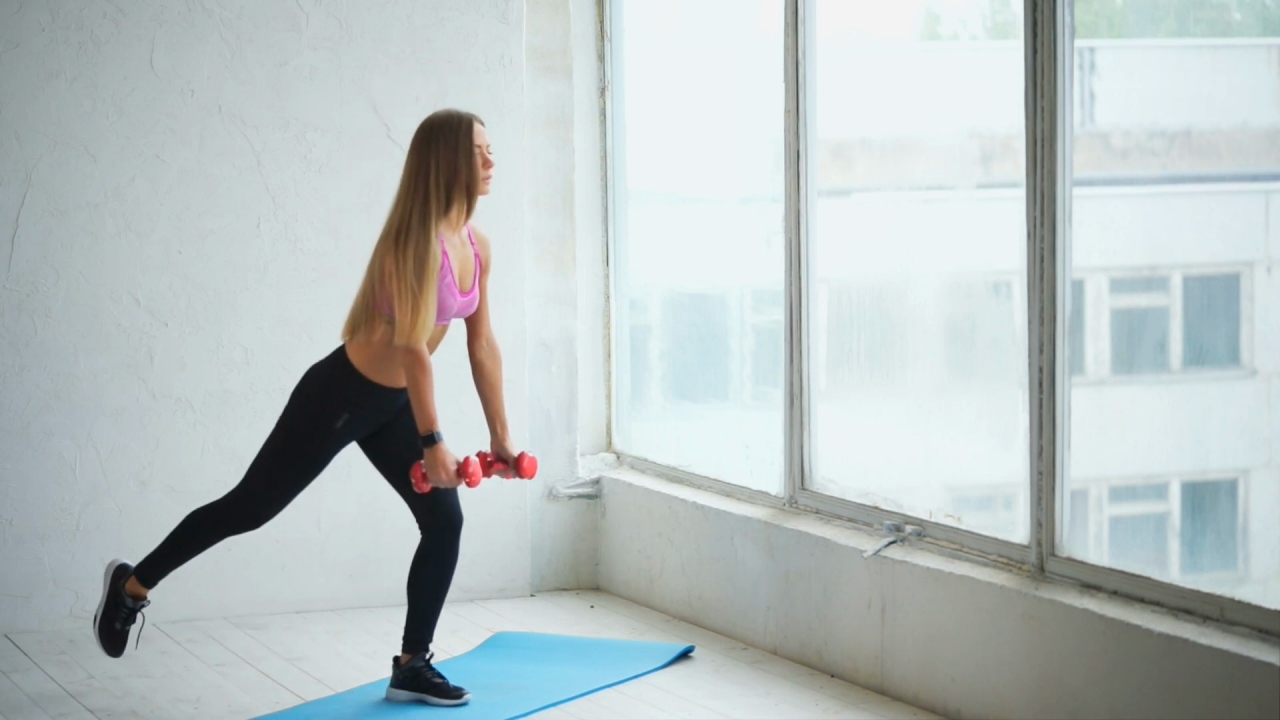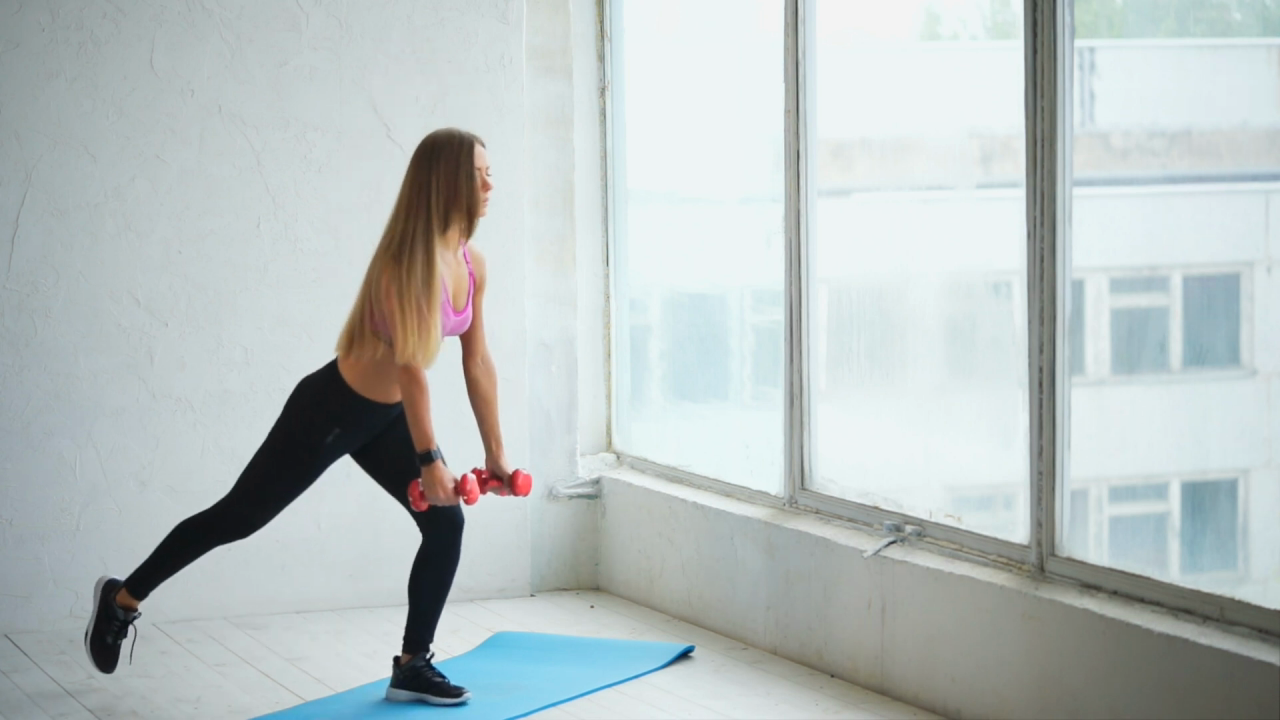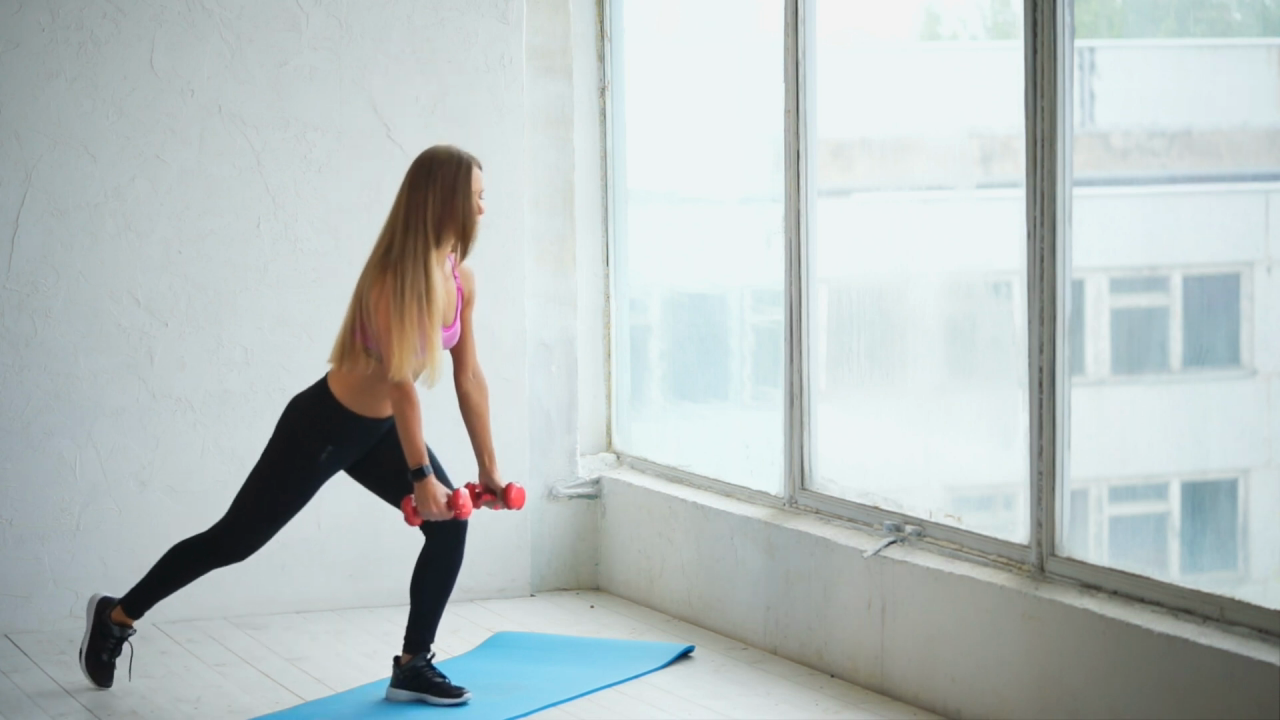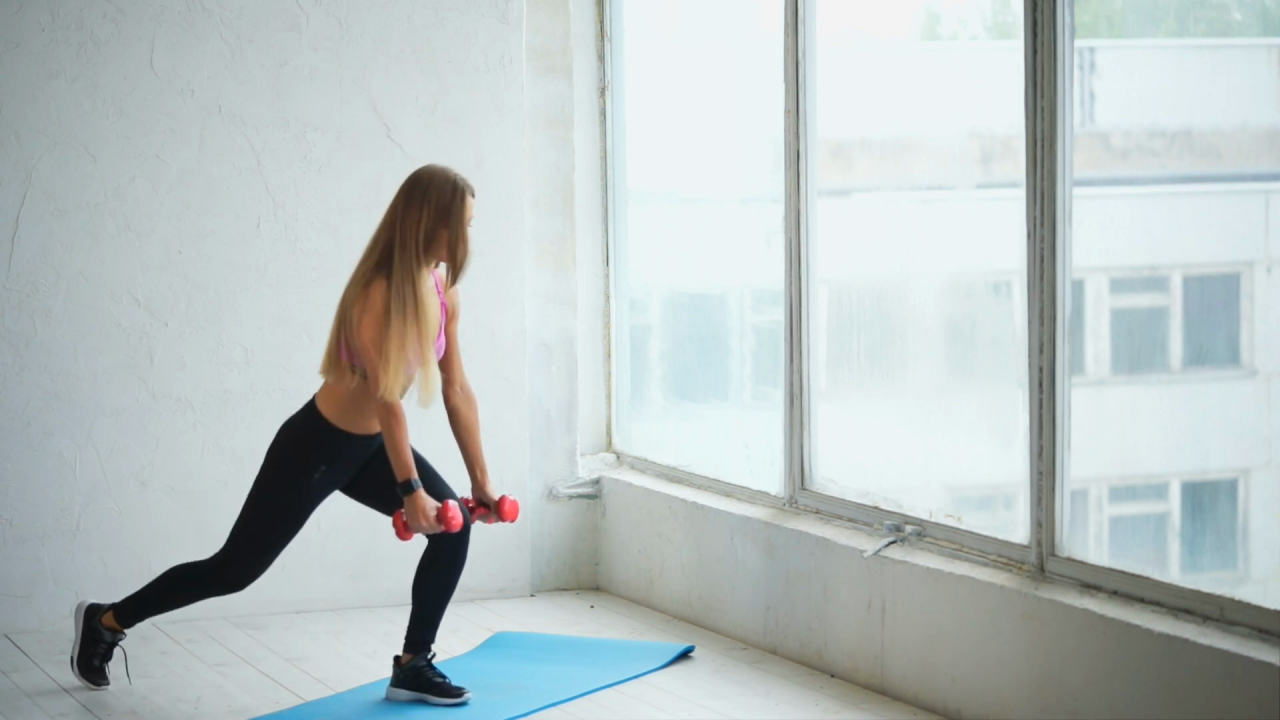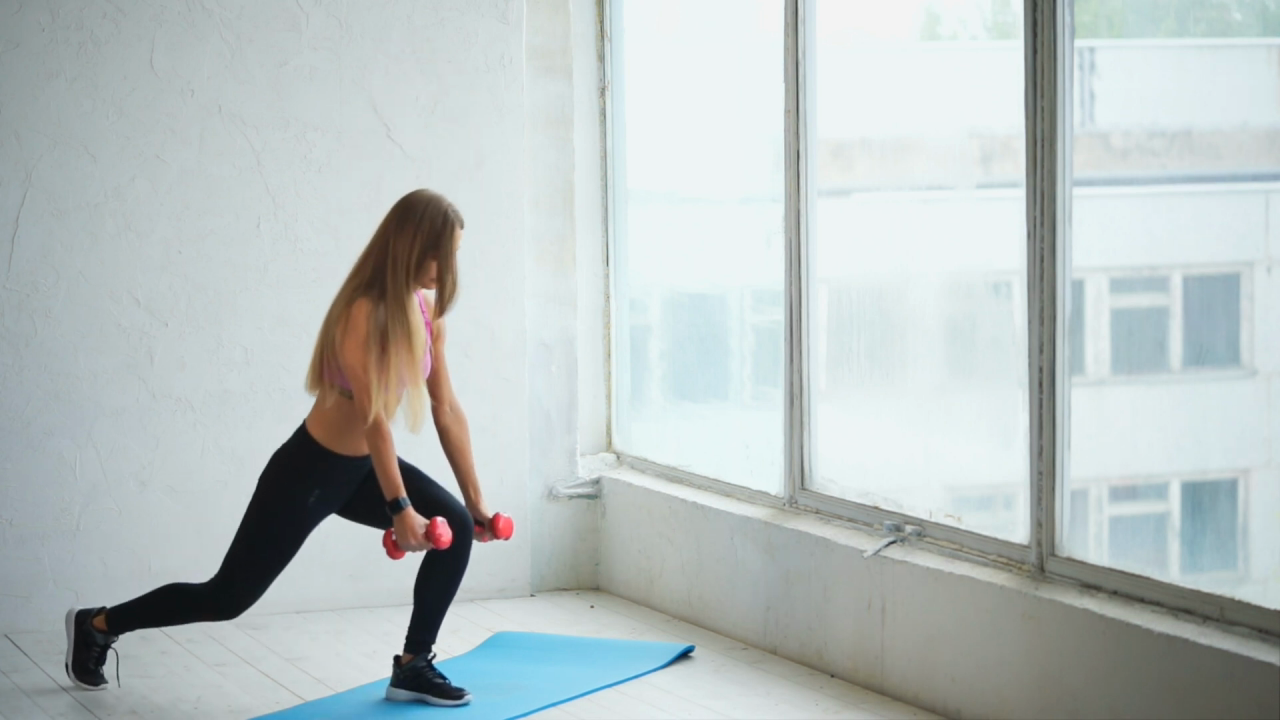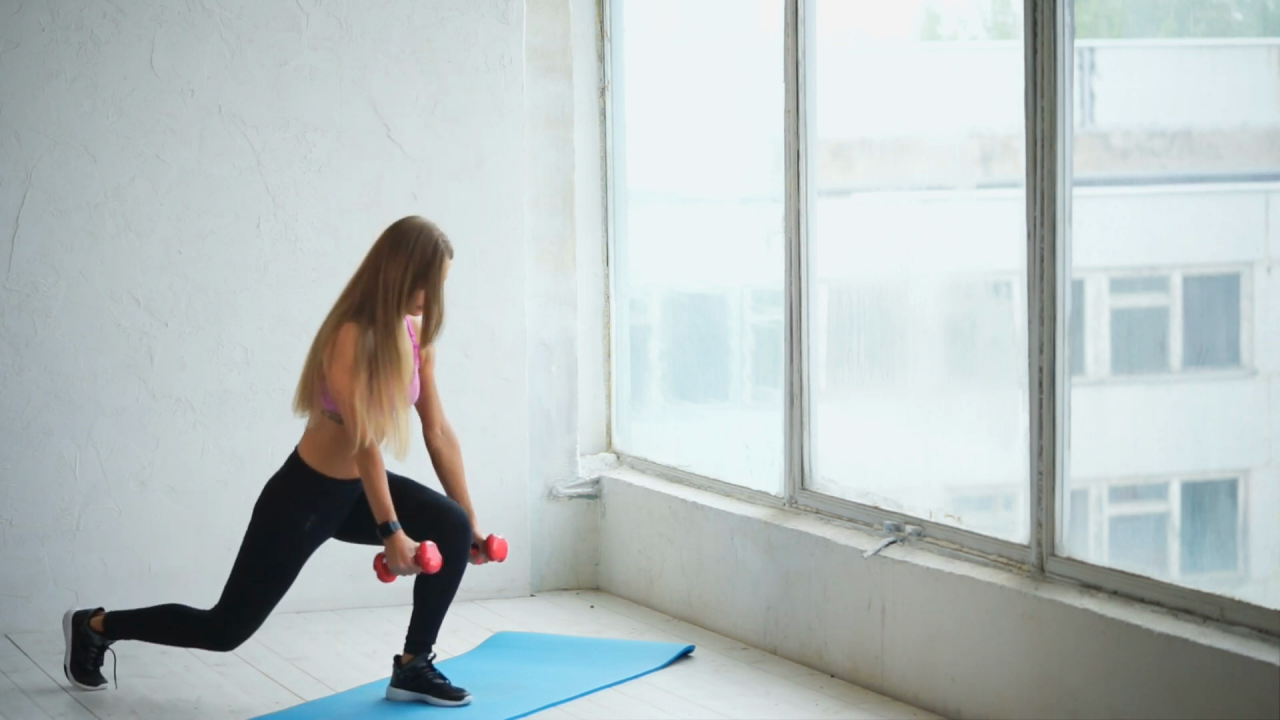
dt=0.2s
person 1, frame 1
left shoulder: (478, 245)
right shoulder: (412, 241)
left elbow: (482, 346)
right elbow: (413, 348)
left wrist: (500, 436)
right wrist: (432, 442)
left hip: (391, 403)
right hip: (339, 395)
left knee: (445, 522)
right knee: (247, 509)
left ankle: (412, 667)
right ankle: (130, 585)
person 1, frame 2
left shoulder: (473, 263)
right shoulder: (408, 260)
left elbow: (477, 362)
right elbow: (410, 366)
left wrist: (495, 453)
right wrist: (429, 459)
left hip: (384, 416)
right hip: (330, 409)
left knee: (447, 522)
right knee: (235, 518)
left ankle: (412, 667)
right ankle: (121, 598)
person 1, frame 3
left shoulder: (461, 277)
right shoulder: (396, 277)
left elbow: (469, 376)
right elbow: (400, 383)
left wrist: (488, 466)
right wrist: (421, 476)
left hip: (376, 430)
right hip: (323, 426)
left knee: (449, 525)
right knee: (233, 539)
left ankle: (412, 667)
right ankle: (113, 616)
person 1, frame 4
left shoulder: (443, 292)
right shoulder: (379, 292)
left elbow: (458, 390)
right elbow: (387, 399)
left wrist: (481, 480)
right wrist: (410, 490)
left hip: (368, 446)
right hip: (316, 446)
left knee: (453, 525)
right knee: (232, 570)
left ankle: (413, 666)
right ankle: (104, 622)
person 1, frame 5
left shoulder: (427, 311)
right shoulder: (362, 313)
left elbow: (447, 409)
right elbow: (373, 419)
left wrist: (475, 497)
right wrist: (399, 508)
left hip: (361, 468)
right hip: (309, 469)
left knee: (456, 527)
right knee: (227, 597)
left ankle: (413, 666)
right ankle: (96, 626)
person 1, frame 6
left shoulder: (416, 336)
right shoulder: (349, 337)
left elbow: (438, 432)
right elbow: (363, 443)
left wrist: (470, 522)
right wrist: (390, 531)
left hip: (355, 489)
right hip: (304, 495)
left knee: (452, 527)
right knee: (227, 628)
left ankle: (413, 668)
right ankle: (93, 627)
